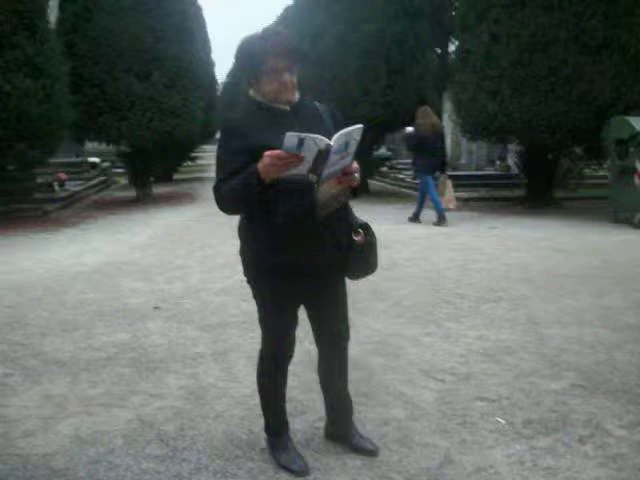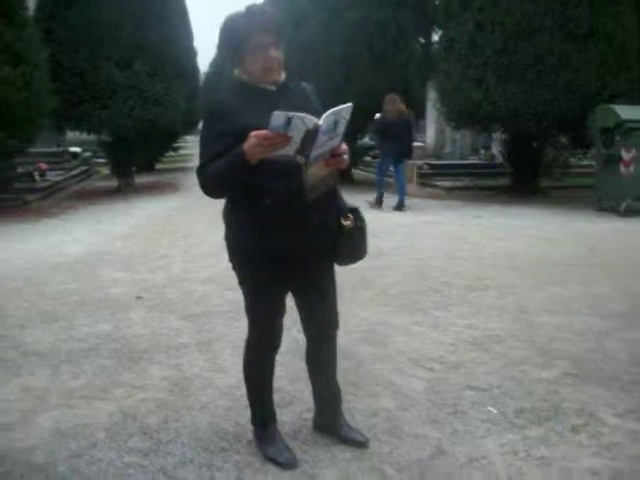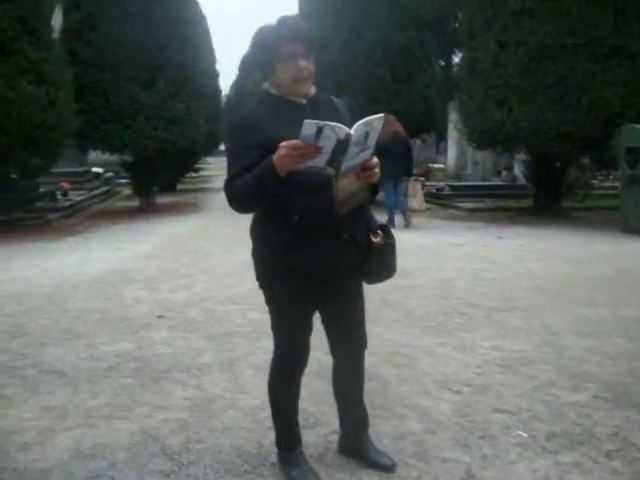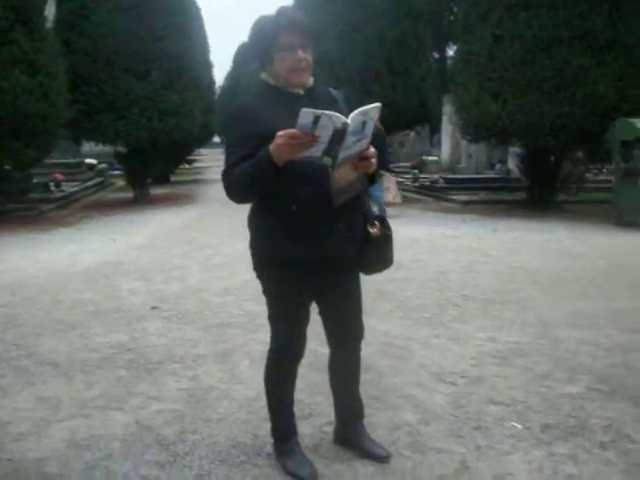
dt=0.5s
person 1, frame 1
left shoulder: (316, 112)
right shoulder: (240, 125)
left elbow: (337, 168)
right elbow: (226, 199)
left wrist: (350, 175)
right wrist: (260, 174)
left hip: (325, 252)
right hip: (274, 261)
left knee: (334, 340)
right knee: (277, 348)
left ankle: (340, 422)
right ankle: (277, 436)
person 1, frame 2
left shoulder: (303, 93)
right shoulder: (225, 105)
left elbow: (325, 150)
right elbow: (210, 182)
left wrist: (338, 157)
right wrist: (246, 154)
left hip: (314, 237)
right hip: (261, 246)
left knee: (323, 329)
right knee: (265, 336)
left ankle: (329, 413)
right ankle: (264, 427)
person 1, frame 3
left shoulder: (334, 108)
right shoulder: (252, 120)
left elbow: (356, 169)
right elbow: (238, 196)
left wrist: (370, 172)
right wrist: (276, 167)
left hip: (342, 256)
right hip: (288, 263)
left knee: (351, 349)
right knee: (291, 356)
left ankle: (355, 435)
person 1, frame 4
left shoulder: (331, 99)
right shoulder: (250, 110)
left elbow: (353, 160)
right elbow: (236, 187)
left wrist: (367, 164)
right wrist: (273, 157)
left hip: (339, 246)
right hip: (285, 254)
left knee: (348, 339)
right knee: (287, 346)
left ankle: (350, 425)
right ankle: (285, 440)
